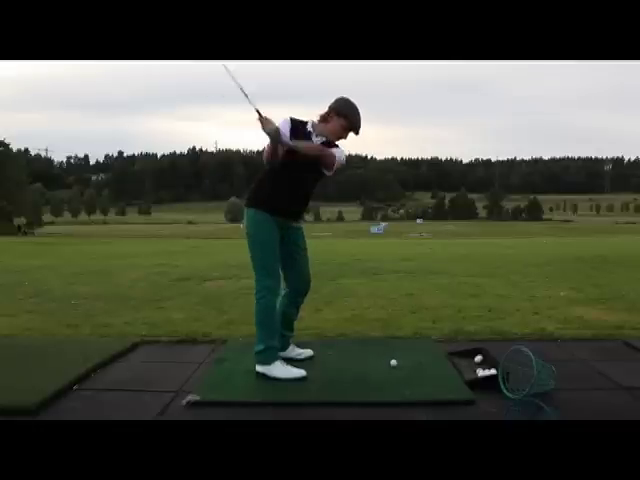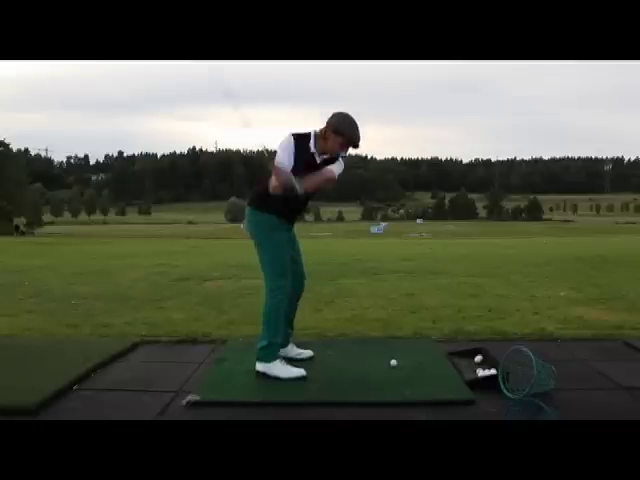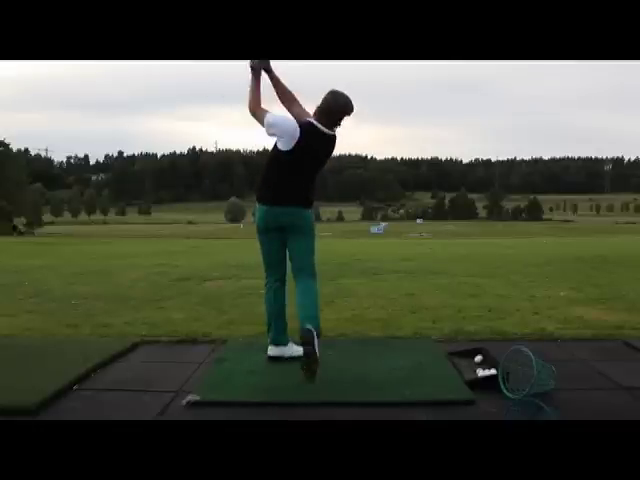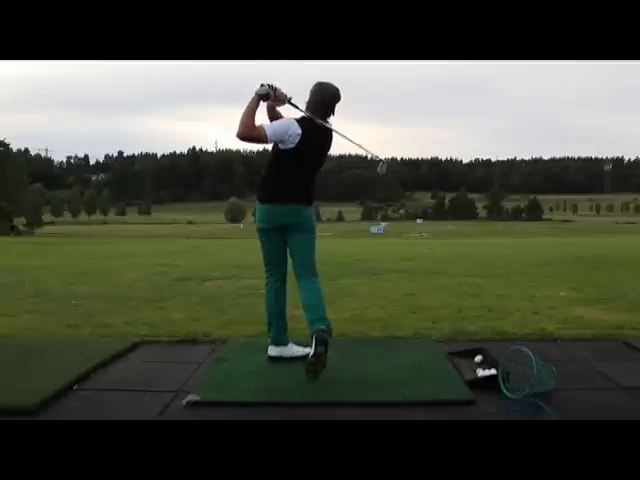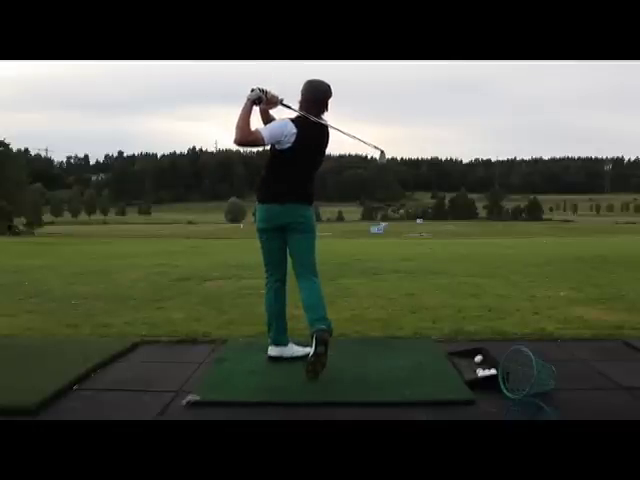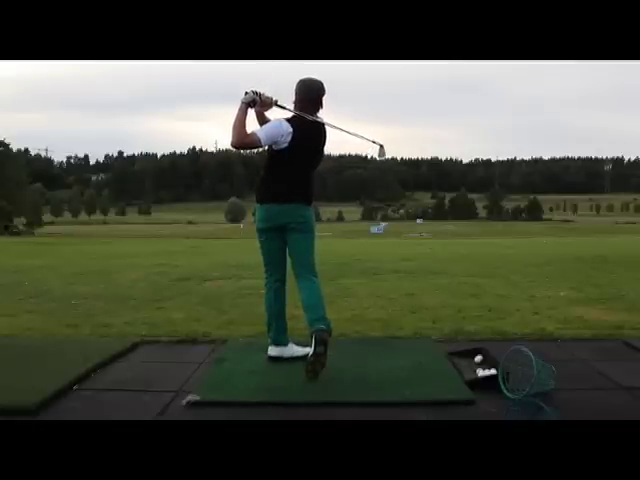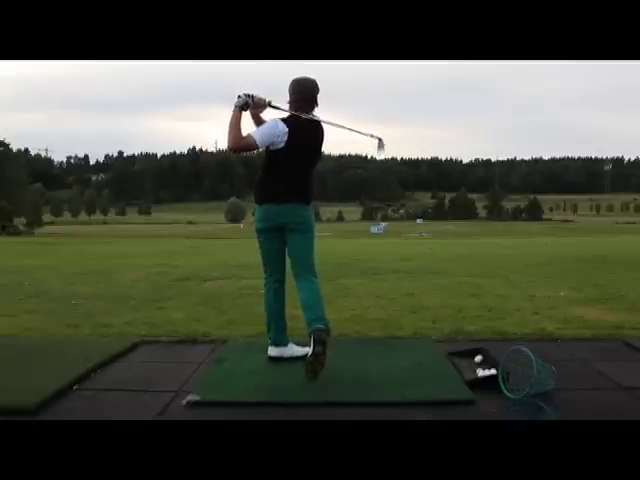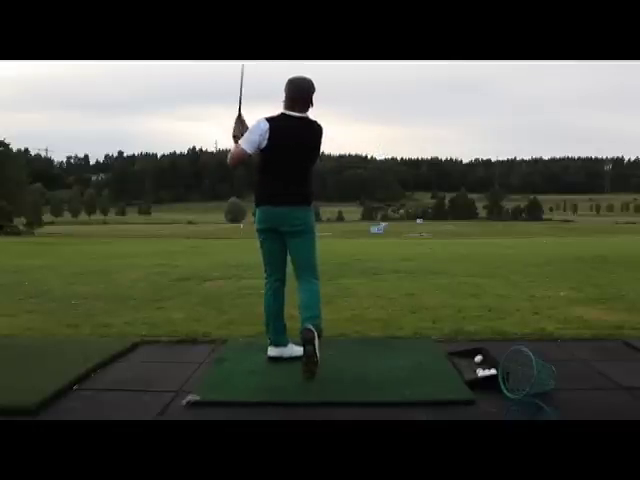
dt=0.4s
person 1, frame 1
left shoulder: (335, 154)
right shoulder: (291, 125)
left elbow: (317, 152)
right elbow: (270, 157)
left wrist: (285, 142)
right wrist: (273, 137)
left hip: (291, 221)
right hip: (262, 214)
left knee: (300, 284)
right knee: (269, 285)
left ankle: (281, 344)
right ankle: (266, 358)
person 1, frame 2
left shoulder: (335, 162)
right shoulder: (293, 142)
left elbow: (319, 180)
right elbow: (277, 181)
left wrist: (295, 184)
right wrist: (285, 183)
left hip: (283, 221)
right hip: (264, 217)
left knee: (295, 282)
right knee: (279, 284)
left ankle: (281, 344)
right ankle: (267, 357)
person 1, frame 3
left shoulder: (293, 128)
right shoulder: (329, 141)
left elbow: (254, 110)
right elbow: (295, 106)
left wrist: (257, 74)
right wrist: (270, 73)
left hip: (267, 210)
right hip: (299, 213)
left knee: (274, 277)
right knee: (305, 276)
left ankle: (278, 343)
right ankle: (309, 329)
person 1, frame 4
left shoulder: (295, 128)
right shoulder: (326, 134)
left elbow: (244, 133)
left wrist: (258, 97)
right wrist: (273, 107)
left hip: (270, 209)
right hip: (300, 211)
left knee: (275, 278)
right knee: (307, 275)
left ankle: (278, 342)
right ankle: (320, 329)
person 1, frame 5
left shoulder: (290, 127)
right shoulder: (322, 132)
left elbow: (242, 138)
left wrist: (250, 103)
right wrist: (266, 111)
left hip: (270, 210)
right hip: (300, 211)
left knee: (275, 278)
right knee: (307, 275)
left ankle: (278, 342)
right ankle: (320, 328)
person 1, frame 6
left shoulder: (285, 127)
right shoulder: (319, 131)
left elbow: (239, 142)
left wrist: (245, 106)
right wrist: (262, 114)
left hip: (269, 210)
right hip: (300, 210)
left knee: (274, 278)
right knee: (306, 275)
left ankle: (278, 343)
right ankle: (319, 328)
person 1, frame 7
left shoulder: (281, 127)
right shoulder: (317, 130)
left elbow: (235, 144)
left wrist: (238, 109)
right wrist: (256, 116)
left hip: (268, 210)
right hip: (299, 211)
left knee: (274, 278)
right knee: (306, 275)
left ankle: (278, 343)
right ankle: (318, 328)
person 1, frame 8
left shoulder: (266, 126)
right shoulder: (316, 131)
left elbow: (233, 160)
left wrist: (238, 138)
right wrist: (249, 132)
left hip: (267, 211)
right hip: (299, 211)
left knee: (274, 279)
right knee: (307, 277)
left ankle: (277, 343)
right ankle: (310, 327)
